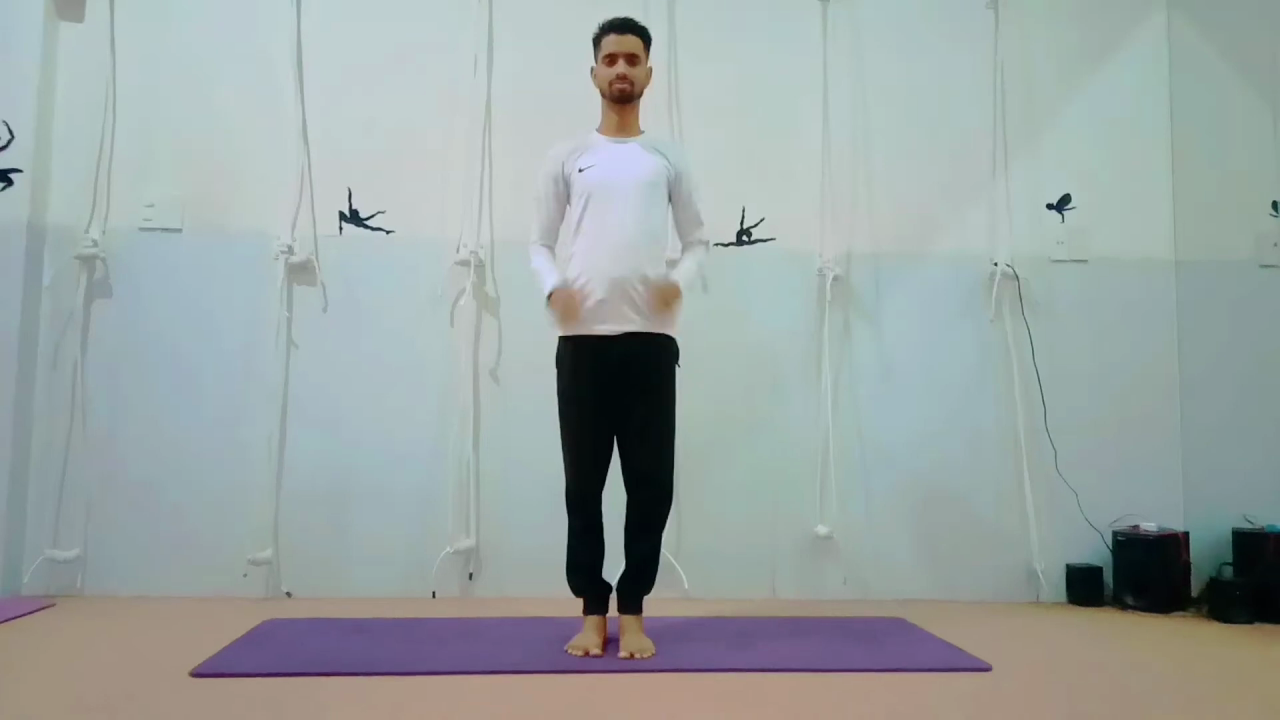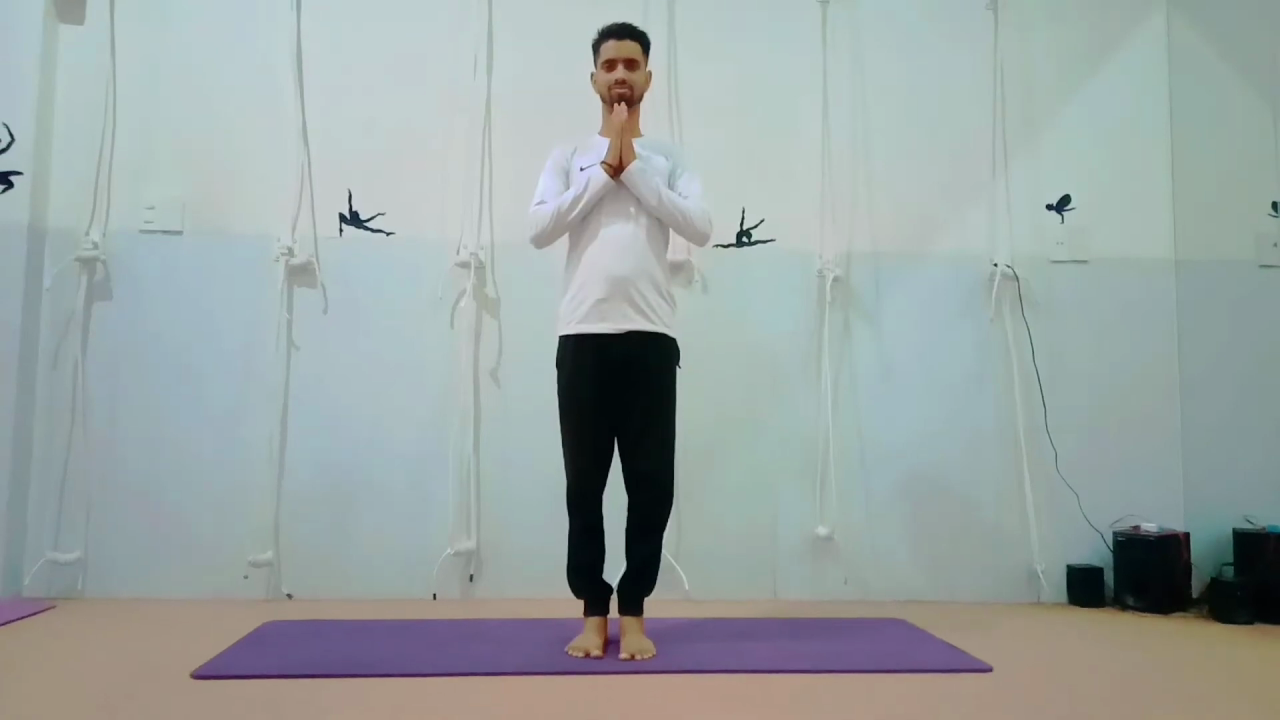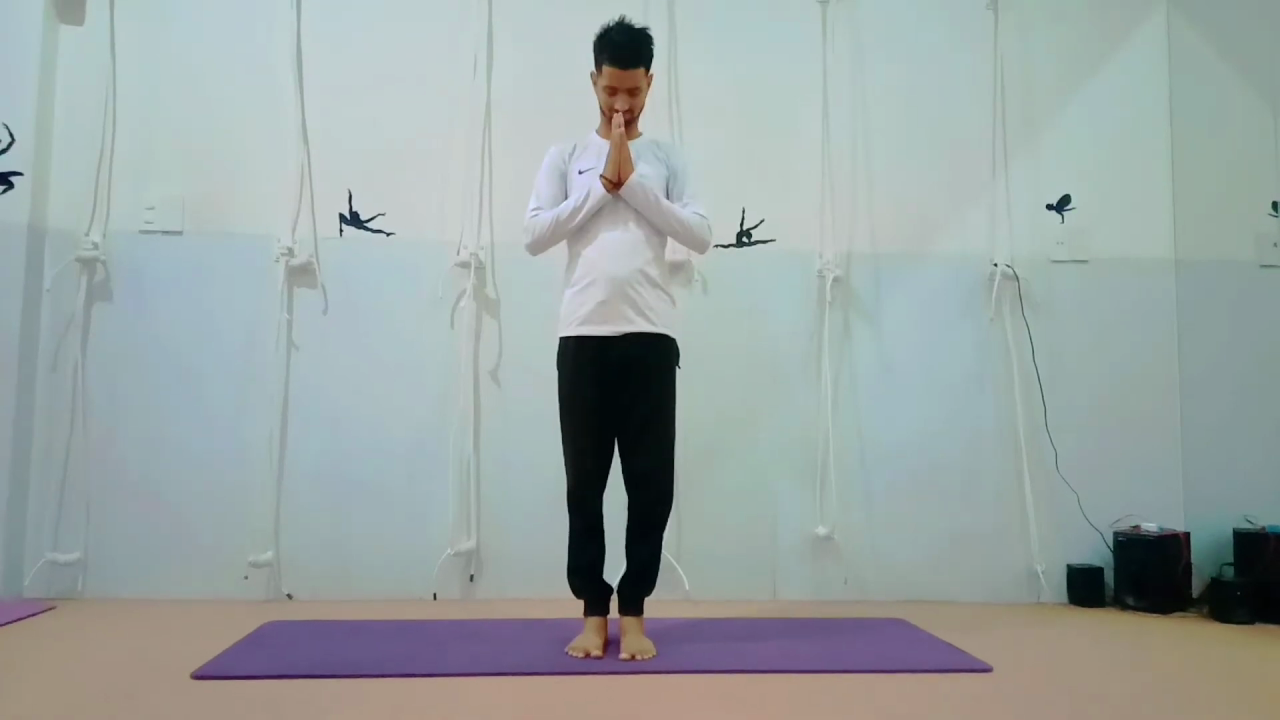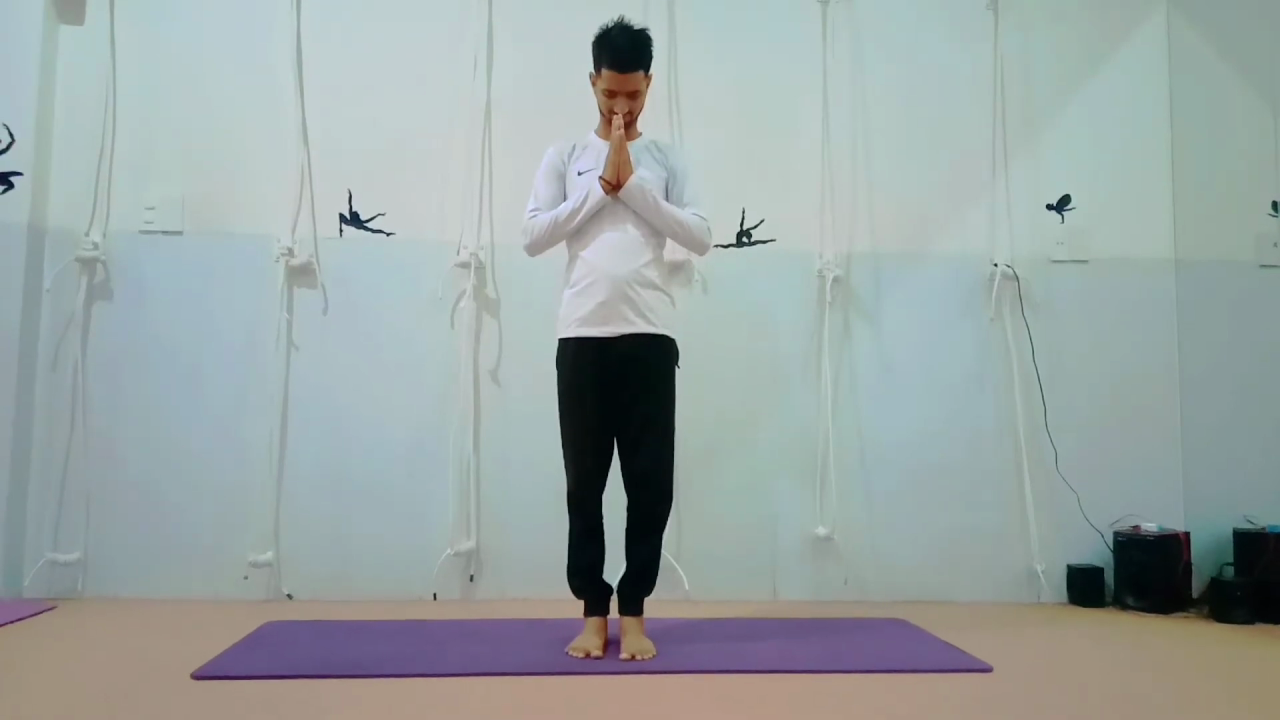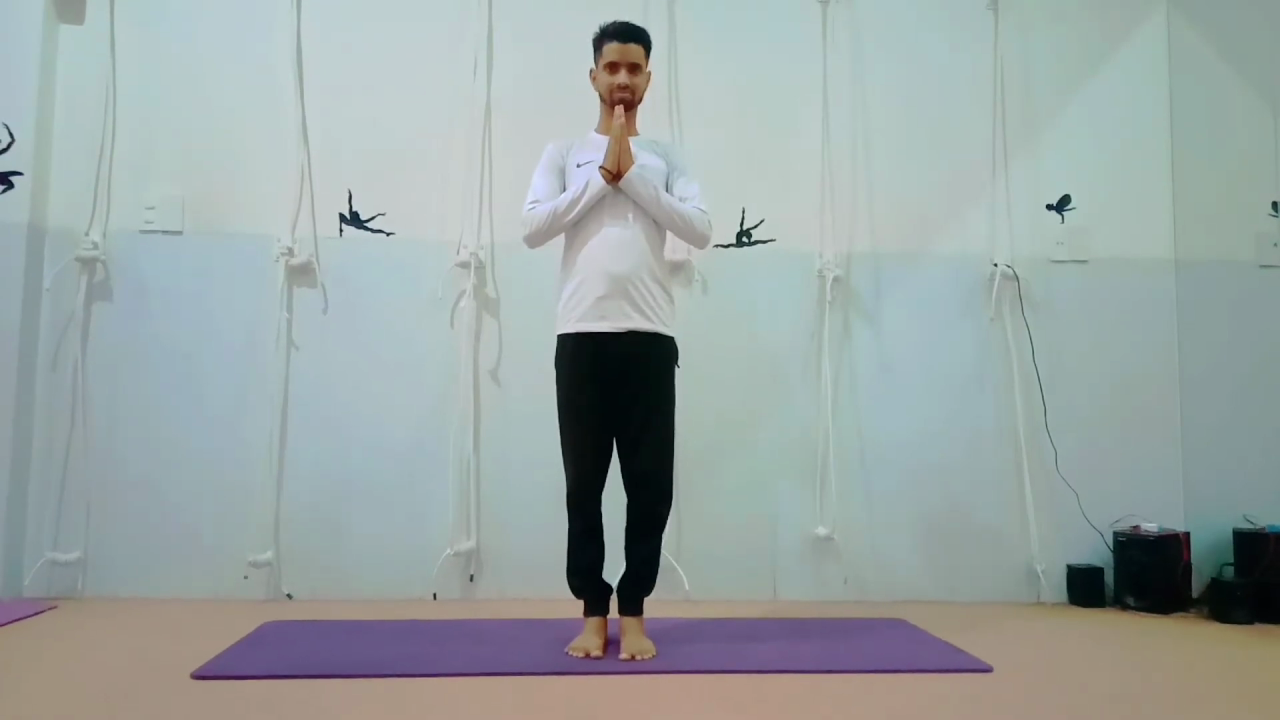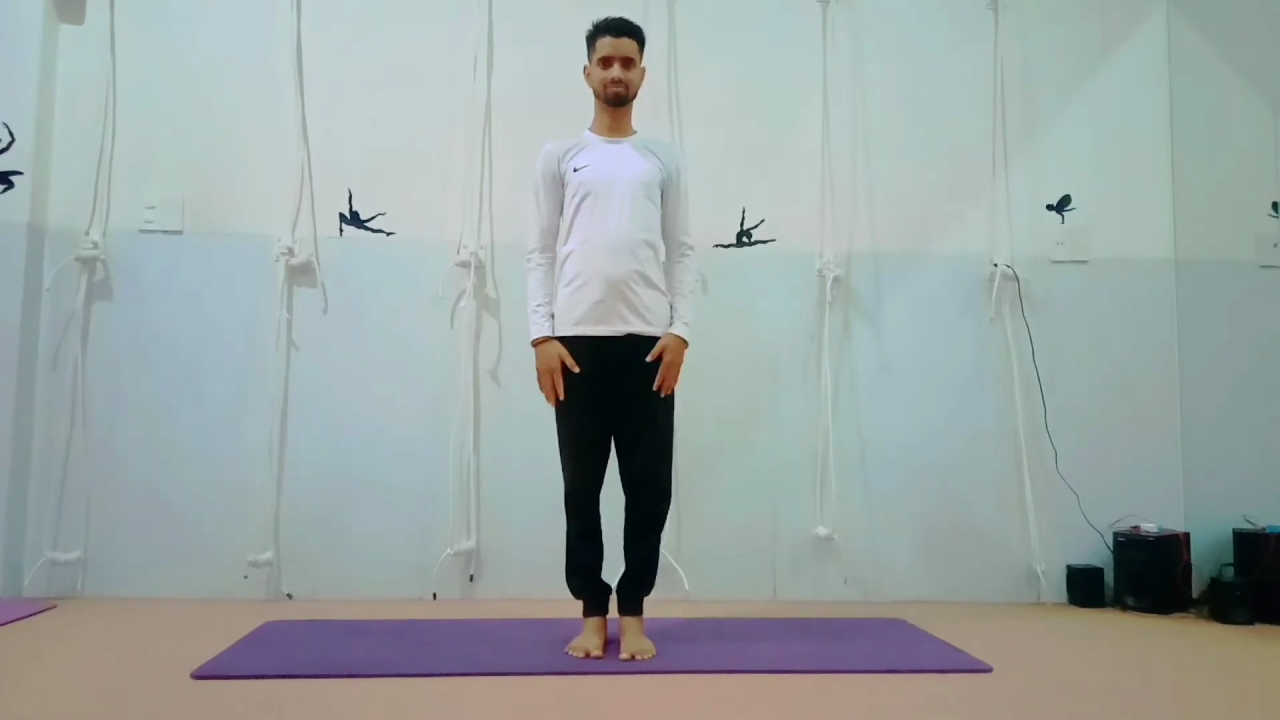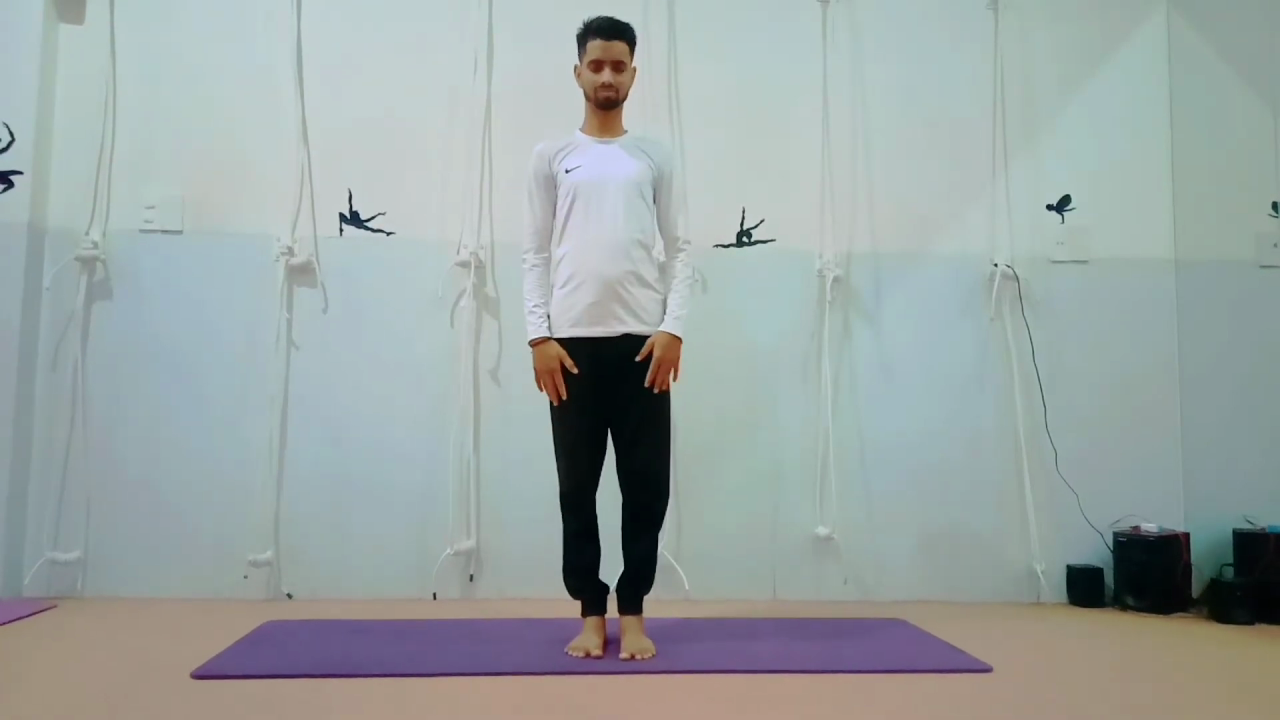
dt=0.7s
person 1, frame 1
left shoulder: (670, 159)
right shoulder: (566, 158)
left elbow: (697, 241)
right elbow: (539, 244)
left wrist: (679, 278)
right wrist: (554, 286)
left hip: (650, 338)
right hip: (583, 338)
left knee: (650, 482)
right knee: (583, 483)
left ankle: (631, 611)
right ankle: (592, 610)
person 1, frame 2
left shoulder: (669, 158)
right shoulder: (568, 156)
left elbow: (701, 228)
right elbow: (538, 229)
left wrist: (634, 169)
right wrist: (604, 169)
left hip: (650, 336)
right hip: (582, 336)
left knee: (651, 481)
right knee: (584, 482)
left ankle: (632, 611)
right ankle: (593, 611)
person 1, frame 3
left shoulder: (667, 158)
right shoulder: (565, 156)
left elbow: (700, 235)
right elbow: (535, 235)
left wrist: (635, 183)
right wrist: (602, 184)
left hip: (651, 338)
right hip: (583, 338)
left knee: (651, 483)
right knee: (585, 483)
left ankle: (633, 612)
right ankle: (593, 611)
person 1, frame 4
left shoulder: (666, 159)
right shoulder: (564, 157)
left elbow: (700, 237)
right elbow: (533, 236)
left wrist: (633, 185)
right wrist: (600, 185)
left hip: (650, 339)
right hip: (582, 339)
left knee: (651, 484)
right knee: (584, 484)
left ankle: (633, 612)
right ankle: (593, 611)
person 1, frame 5
left shoulder: (666, 158)
right shoulder: (564, 154)
left elbow: (700, 230)
right elbow: (533, 228)
left wrist: (633, 174)
right wrist: (601, 174)
left hip: (649, 336)
right hip: (582, 335)
left knee: (650, 482)
right knee: (584, 482)
left ankle: (633, 611)
right ankle: (592, 610)
person 1, frame 6
left shoulder: (664, 159)
right shoulder: (559, 156)
left elbow: (680, 250)
right elbow: (541, 251)
left wrist: (680, 331)
right wrist: (542, 335)
left hip: (646, 341)
right hip: (578, 342)
left knee: (648, 483)
right knee: (582, 484)
left ankle: (633, 612)
right ankle: (592, 612)
person 1, frame 7
left shoulder: (654, 157)
right shoulder: (551, 157)
left elbow: (676, 250)
right elbow: (536, 254)
left wrist: (673, 327)
right wrist: (539, 335)
left hip: (641, 339)
right hip: (573, 340)
left knee: (646, 481)
right knee: (578, 483)
left ankle: (632, 612)
right ankle: (591, 612)
